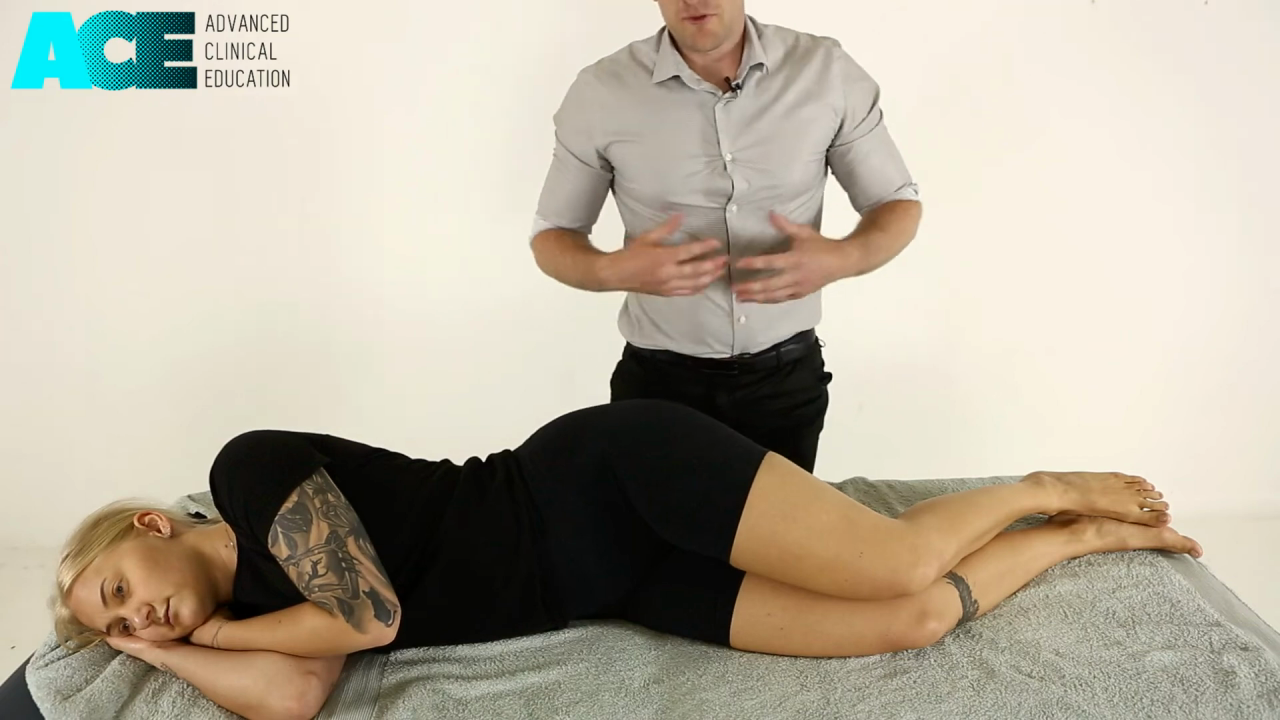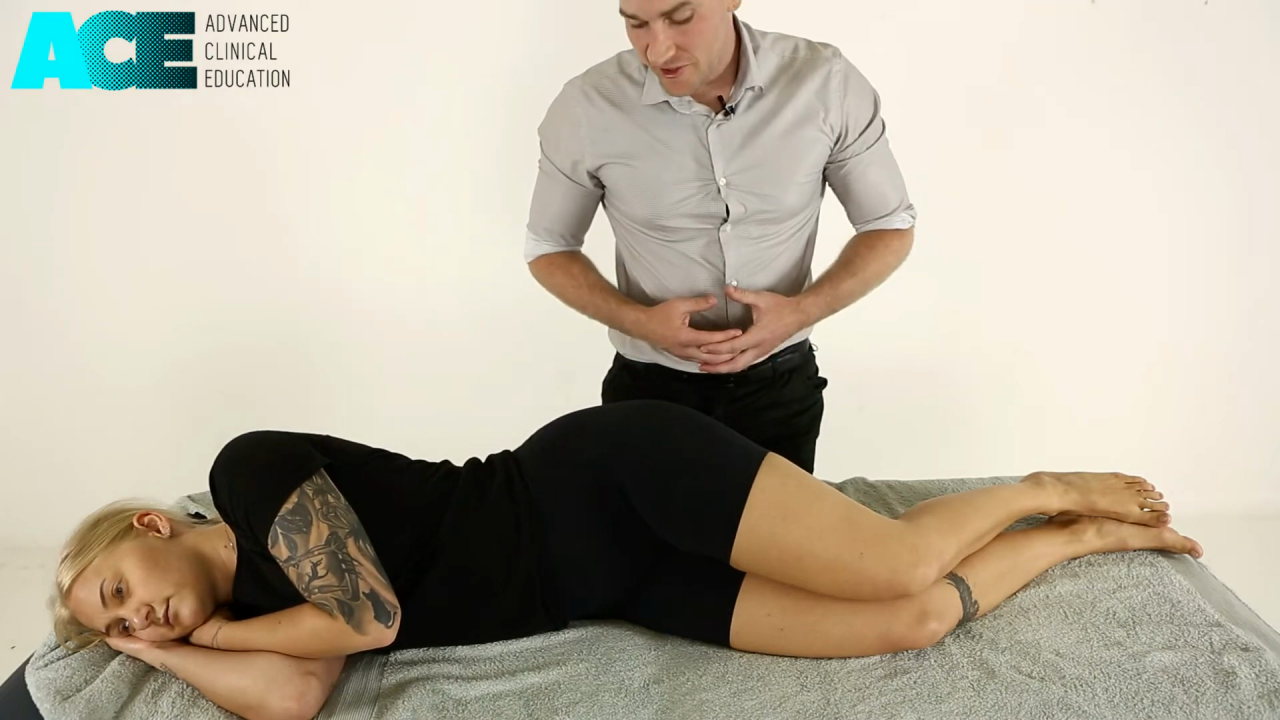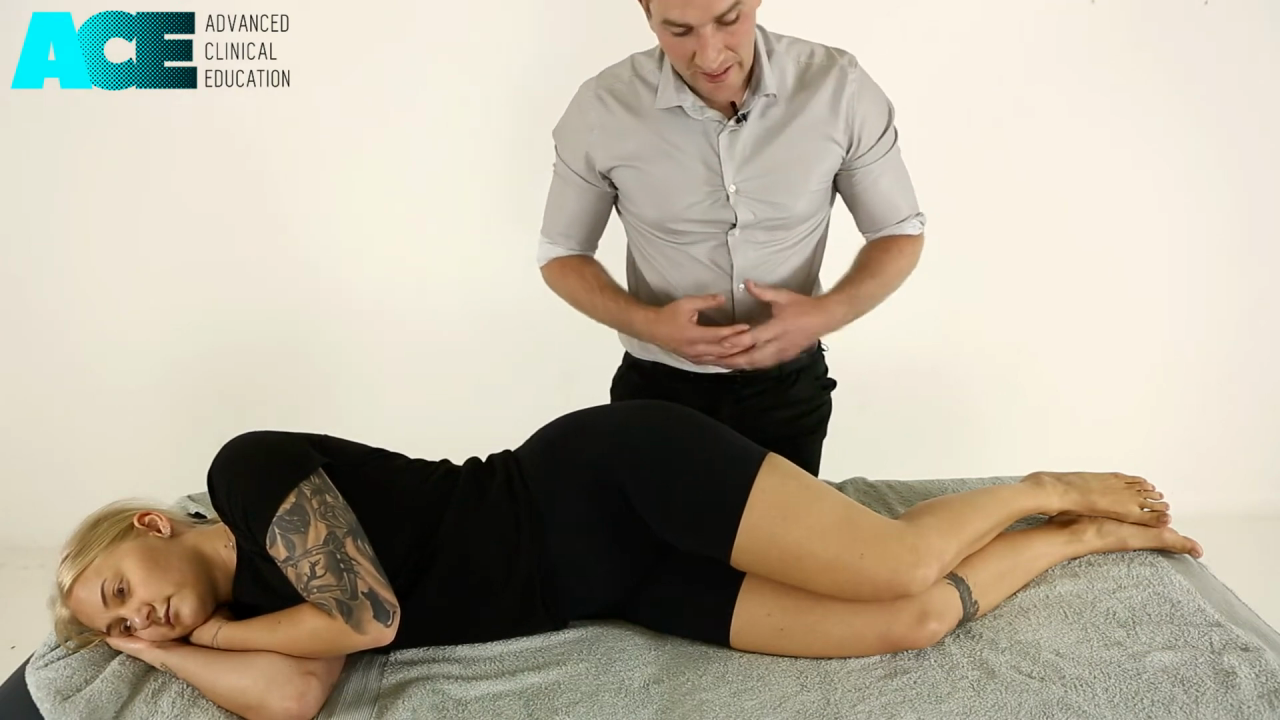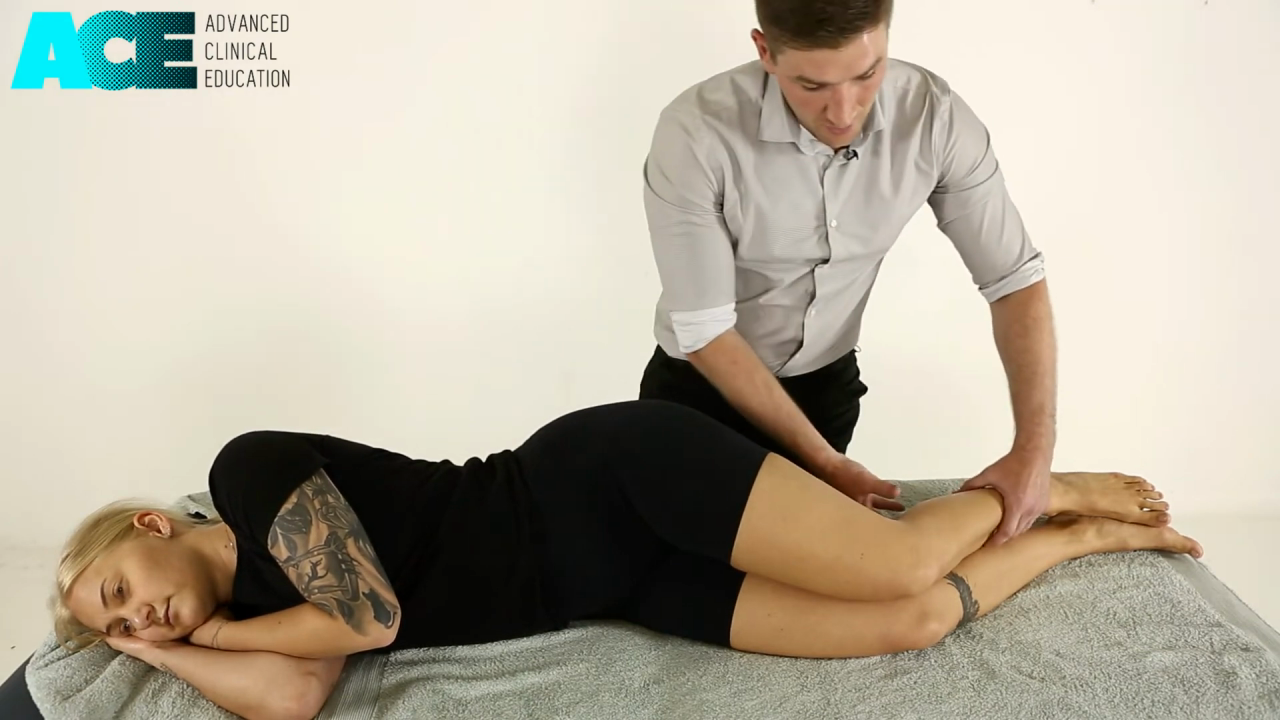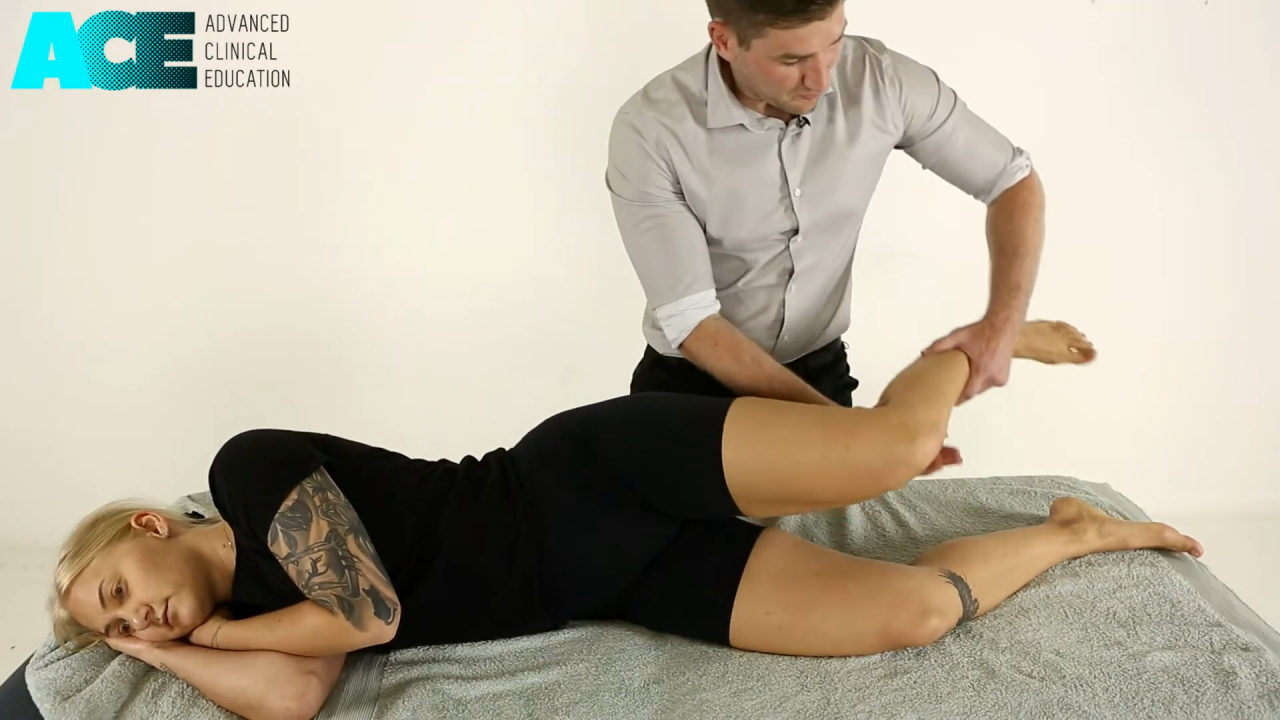
dt=1s
person 1, frame 1
left shoulder: (250, 470)
right shoulder: (264, 604)
left elbow: (373, 612)
left wrist: (207, 626)
left hip: (611, 472)
right hip: (621, 589)
left knee: (899, 563)
right knee: (908, 618)
left ankle: (1049, 488)
right ankle: (1084, 536)
person 1, frame 2
left shoulder: (251, 471)
right shoulder: (263, 603)
left elbow: (372, 615)
left wrist: (214, 627)
left hip: (609, 476)
right hip: (622, 587)
left knee: (899, 568)
right knee: (909, 621)
left ankle: (1051, 491)
right ankle: (1084, 536)
person 1, frame 3
left shoulder: (249, 471)
right shoulder: (263, 606)
left elbow: (373, 614)
left wrist: (216, 627)
left hip: (612, 478)
right hip: (625, 589)
left knee: (900, 568)
right knee: (913, 620)
left ankle: (1049, 491)
right ankle: (1081, 539)
person 1, frame 4
left shoulder: (250, 471)
right shoulder: (261, 603)
left elbow: (373, 615)
left wrist: (205, 619)
left hip: (609, 477)
right hip: (620, 589)
left knee: (900, 570)
right knee: (912, 621)
left ankle: (1043, 486)
right ankle: (1074, 536)
person 1, frame 5
left shoulder: (247, 470)
right shoulder: (255, 607)
left elbow: (371, 612)
left wrist: (211, 620)
left hip: (600, 477)
right hip: (615, 587)
left knee: (892, 447)
right knee: (911, 613)
left ankle: (974, 341)
right ankle: (1074, 531)
person 2, frame 1
left shoulder: (827, 73)
right shoulder: (599, 93)
left elbow: (897, 203)
right elbow: (553, 234)
left wrist: (838, 259)
right wrist: (612, 270)
left hip: (786, 375)
right hip: (659, 379)
person 2, frame 2
left shoulder: (826, 82)
right shoulder: (586, 107)
left elbow: (891, 226)
right elbow: (548, 248)
left wrist: (802, 311)
right wrist: (638, 321)
left hip: (781, 384)
right hip: (650, 387)
person 2, frame 3
left shoulder: (839, 89)
right shoulder: (601, 109)
left elbow: (899, 232)
right elbow: (561, 255)
left wrist: (826, 313)
right wrist: (649, 322)
left hip: (788, 384)
right hip: (661, 388)
person 2, frame 4
left shoulder: (935, 117)
right shoulder: (695, 132)
left elbow: (1017, 280)
right elbow: (704, 333)
left wrist: (1034, 448)
right wrist: (825, 464)
left hip: (825, 385)
right hip: (700, 387)
person 2, frame 5
left shoulder: (883, 80)
right shoulder: (649, 133)
left elbow: (1016, 180)
right elbow: (688, 322)
left wrist: (1003, 324)
left hip: (821, 372)
right hip: (694, 383)
